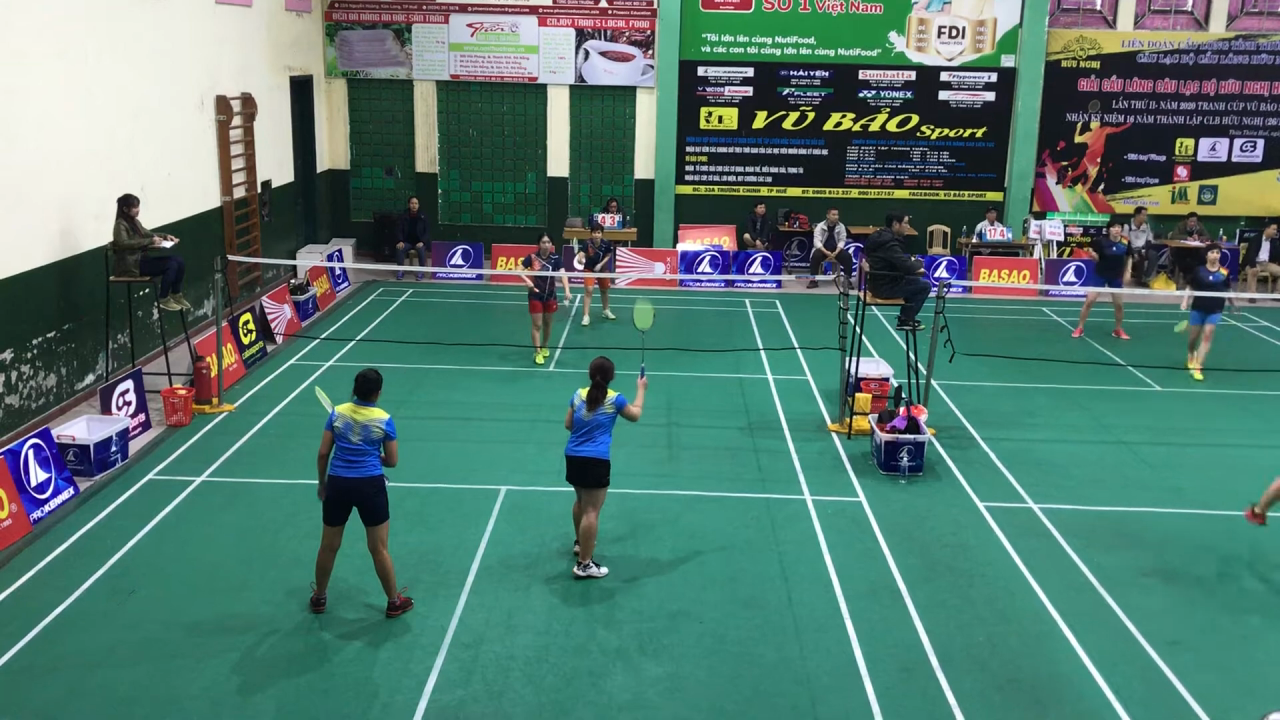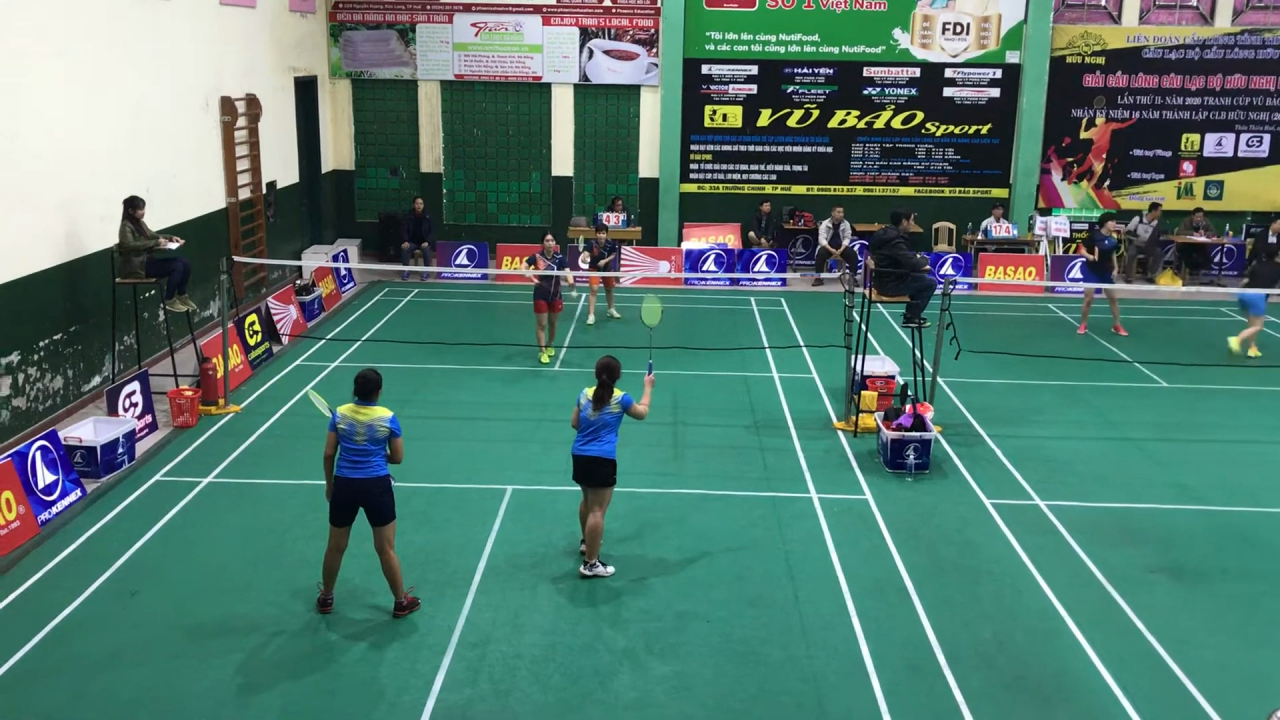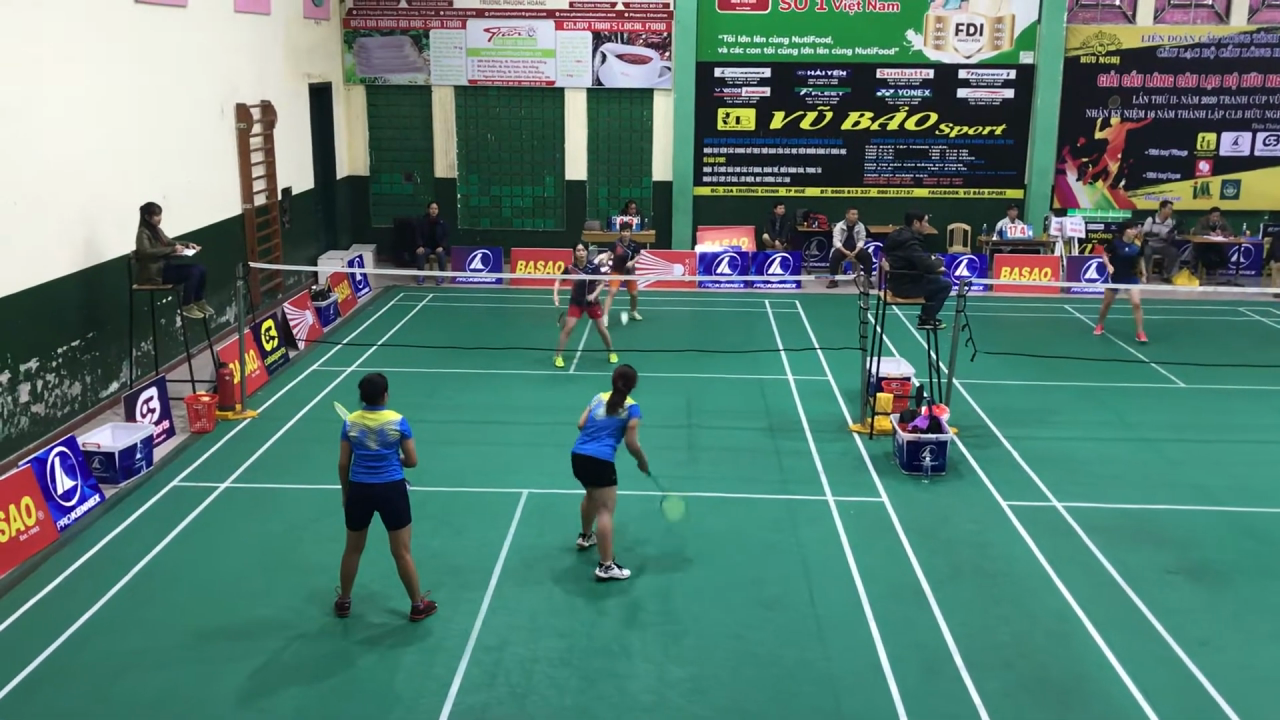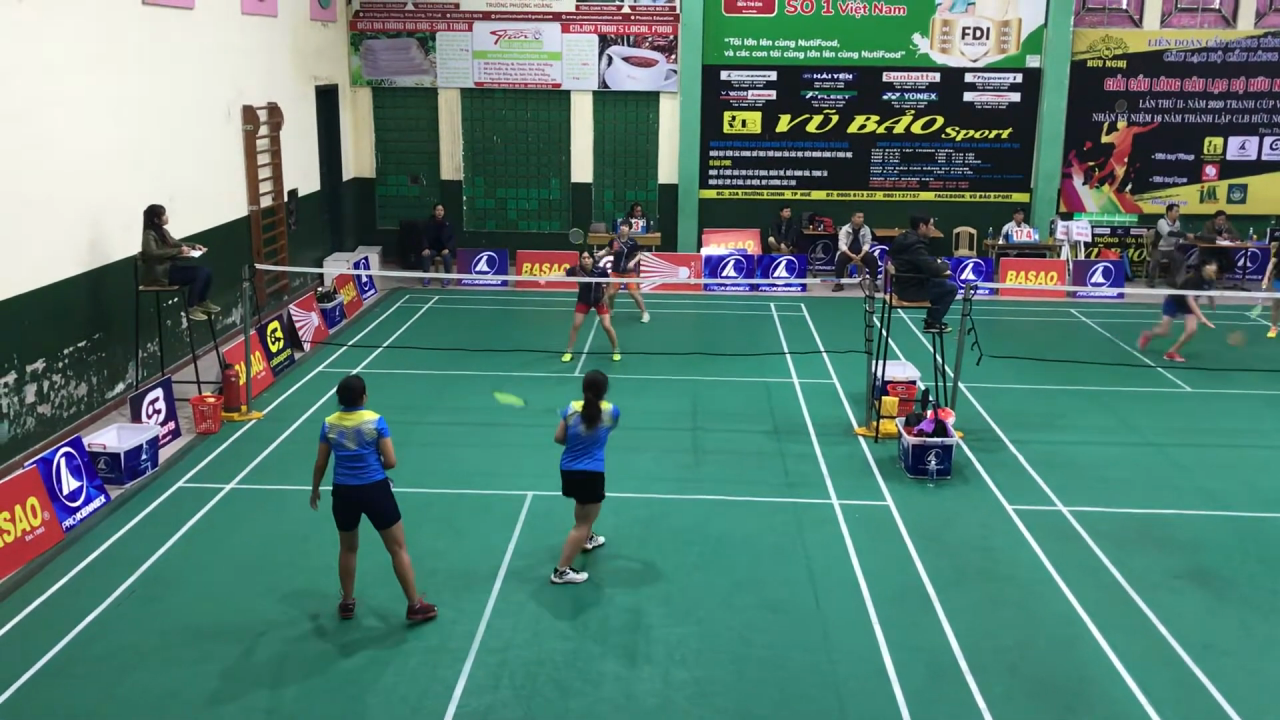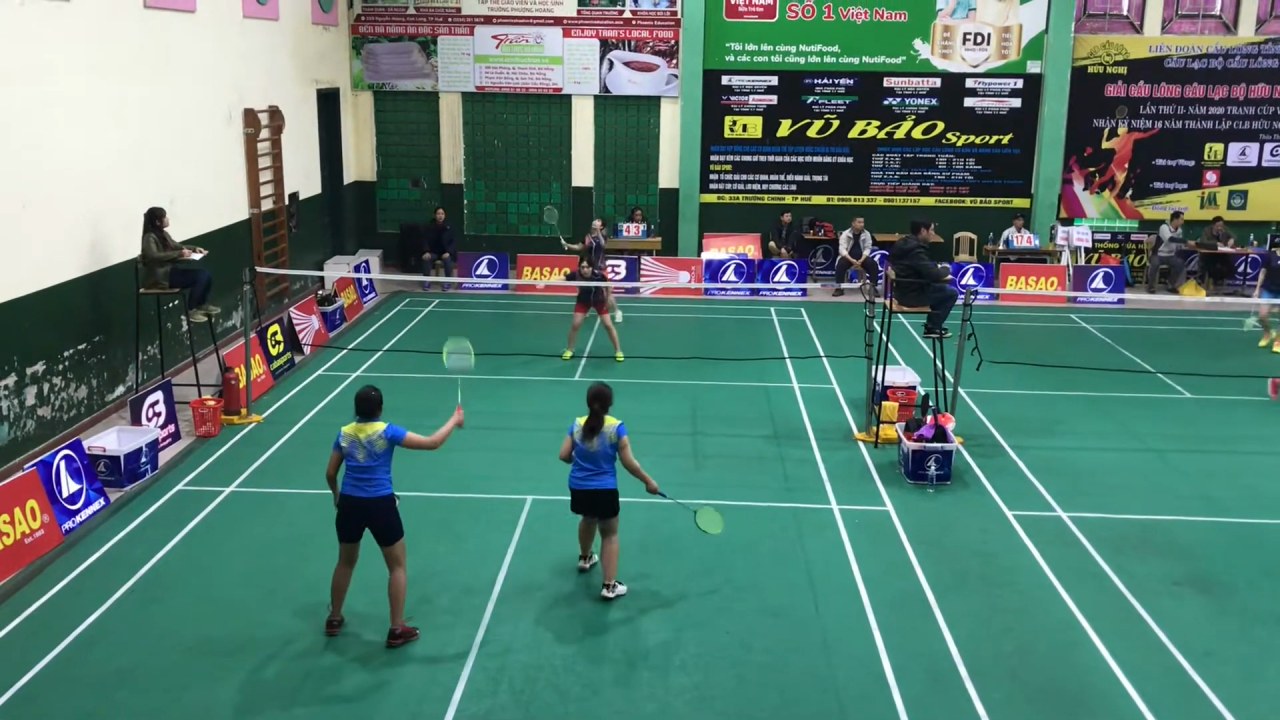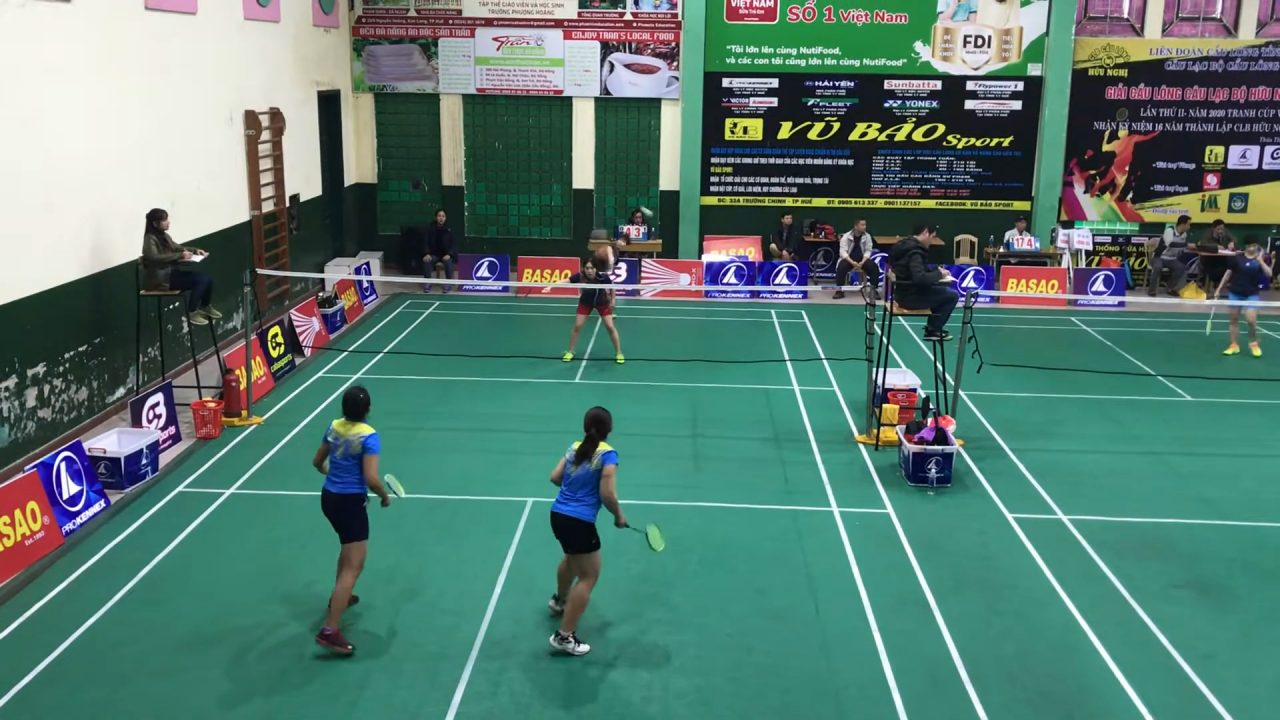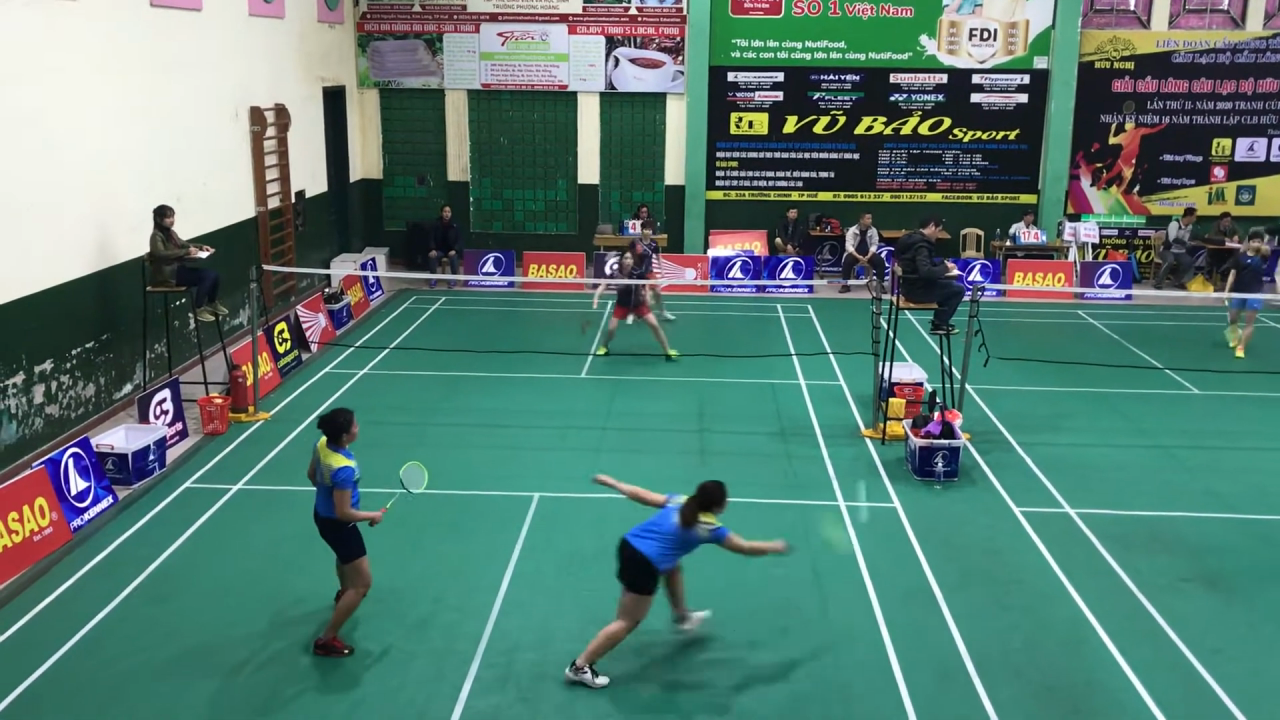
dt=0.7s
person 1, frame 1
left shoulder: (337, 413)
right shoulder: (384, 420)
left elbow: (323, 453)
right elbow: (392, 461)
left wrist: (322, 483)
left hip: (338, 485)
right hip: (370, 486)
left knee: (328, 546)
right knee: (379, 549)
left ankle: (319, 598)
right ankle: (394, 602)
person 1, frame 2
left shoulder: (340, 414)
right shoulder: (388, 418)
left elbow: (328, 454)
right elbow: (397, 458)
left wrist: (329, 484)
left hip: (344, 485)
right hip: (376, 486)
left knee: (335, 547)
right knee: (386, 549)
left ankle: (326, 598)
right ankle: (401, 602)
person 1, frame 3
left shoulder: (350, 423)
right shoulder: (398, 421)
left elbow: (343, 464)
right elbow: (412, 461)
left wrist: (345, 493)
left hip: (359, 490)
right hip: (391, 490)
left knee: (353, 549)
right knee: (402, 553)
left ankle: (344, 601)
right ankle: (417, 605)
person 1, frame 4
left shoulder: (329, 424)
right shoulder: (375, 421)
left elbow: (320, 464)
right elbow: (390, 462)
left wrist: (315, 490)
left hip: (343, 492)
right hip: (375, 490)
left knee: (347, 548)
right knee: (398, 549)
left ankle: (347, 603)
right ankle: (415, 606)
person 1, frame 5
left shoulder: (344, 433)
right shoulder: (386, 431)
left elbow: (330, 474)
right elbow: (431, 443)
left wrist: (337, 495)
right wrist: (453, 421)
left hip: (349, 504)
right hip: (380, 505)
left knee: (345, 562)
right knee: (397, 566)
left ankle: (334, 619)
right ankle: (397, 629)
person 1, frame 6
left shoulder: (334, 428)
right shoulder: (369, 436)
left elbow: (317, 462)
right elbow: (371, 479)
right wrist: (384, 495)
left hip: (329, 497)
right hip: (350, 502)
left knee: (350, 548)
right knee: (352, 568)
left ankle: (340, 598)
right ankle: (329, 631)
person 1, frame 7
left shoulder: (321, 445)
right shoulder: (343, 468)
left elbow: (311, 475)
right elbow: (343, 513)
right wrist: (373, 516)
left hip: (322, 515)
right hip: (337, 524)
left knee: (345, 554)
right knee: (362, 584)
left ankle: (344, 594)
right ankle: (326, 640)
person 2, frame 1
left shoulder: (578, 395)
right shoulder: (615, 399)
left elbow: (568, 424)
right elbow: (635, 415)
right wrist: (640, 390)
left hip: (573, 456)
right hip: (595, 460)
left knee: (581, 502)
right knee: (591, 511)
left ankle: (580, 542)
right ankle: (584, 564)
person 2, frame 2
left shoulder: (585, 394)
right shoulder: (620, 398)
left elbow: (575, 423)
right elbow: (642, 413)
right wrist: (648, 387)
left hip: (579, 455)
right hip: (602, 460)
left knee: (587, 501)
right knee: (597, 511)
left ankle: (586, 541)
right ankle: (590, 564)
person 2, frame 3
left shoulder: (598, 398)
right shoulder: (632, 408)
left elbow: (581, 424)
right elbow: (631, 444)
right wrist: (643, 462)
left hip: (578, 454)
right hip: (600, 460)
left knee: (591, 496)
right knee: (605, 511)
left ankle: (586, 536)
right ankle: (606, 565)
person 2, frame 4
left shoulder: (571, 408)
right shoulder: (610, 411)
left elbow: (559, 438)
left hip: (568, 469)
right hip: (590, 473)
left knee: (583, 507)
right knee: (584, 522)
left ankle: (587, 539)
right ankle: (562, 570)
person 2, frame 5
left shoulder: (577, 424)
right shoulder: (616, 427)
left elbow: (564, 455)
right elbow: (628, 462)
right wrist: (648, 481)
left hip: (578, 488)
right hip: (604, 490)
left knee: (588, 519)
right knee: (609, 535)
left ankle: (585, 557)
right ankle: (609, 585)
person 2, frame 6
left shoulder: (574, 448)
right shoulder: (607, 454)
left elbow: (556, 477)
right elbow: (607, 494)
right wrist: (619, 515)
left hip: (558, 515)
right hip: (580, 521)
left knee: (572, 557)
right knee: (588, 577)
left ankle: (560, 600)
right ankle: (564, 636)
person 2, frame 7
left shoulder: (678, 502)
right shoulder: (710, 527)
left elbow: (644, 496)
right elbow: (744, 548)
left wrist: (612, 483)
right wrist: (774, 547)
left hip: (630, 544)
right hip: (643, 563)
left knee: (673, 569)
right knee: (628, 620)
left ankle: (683, 617)
right ankle: (580, 667)
